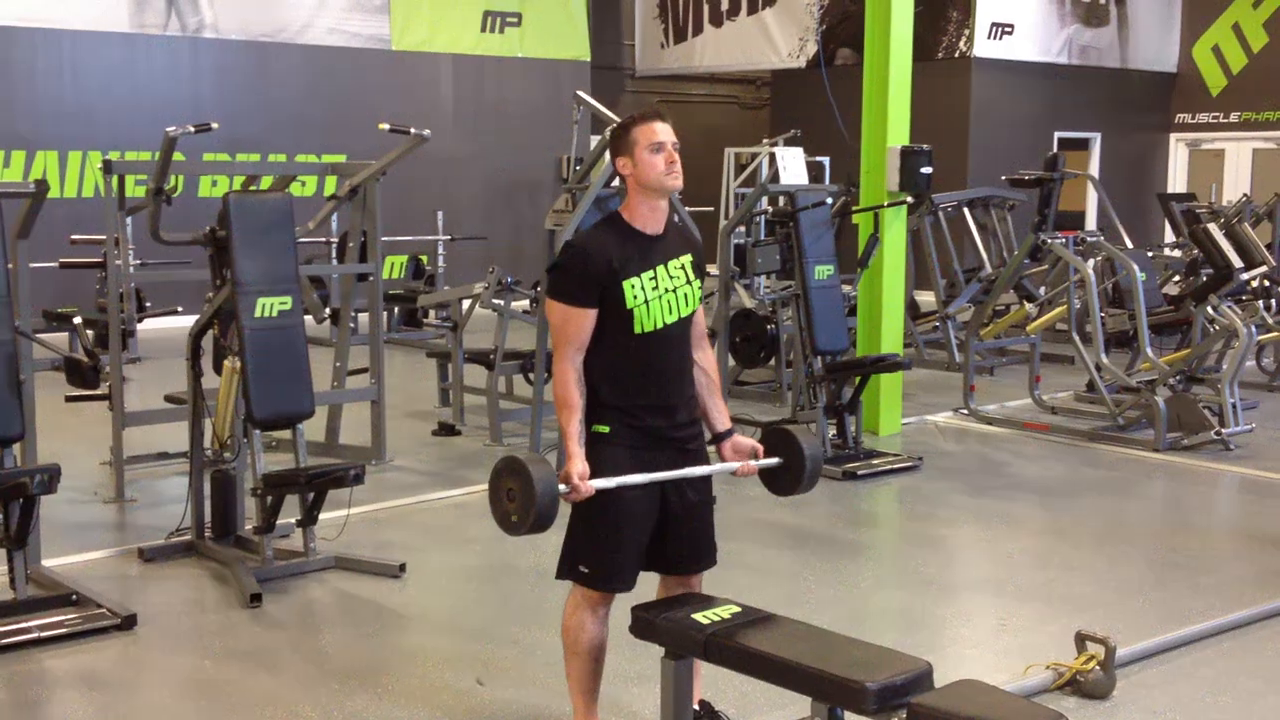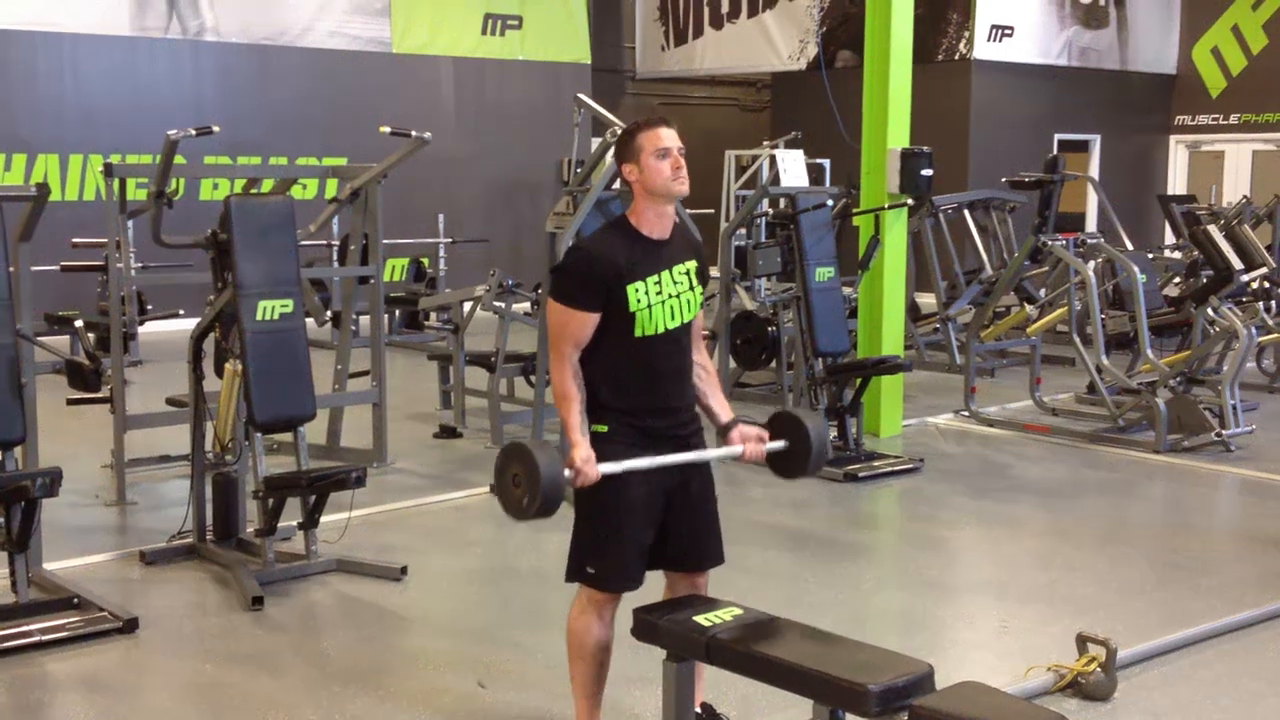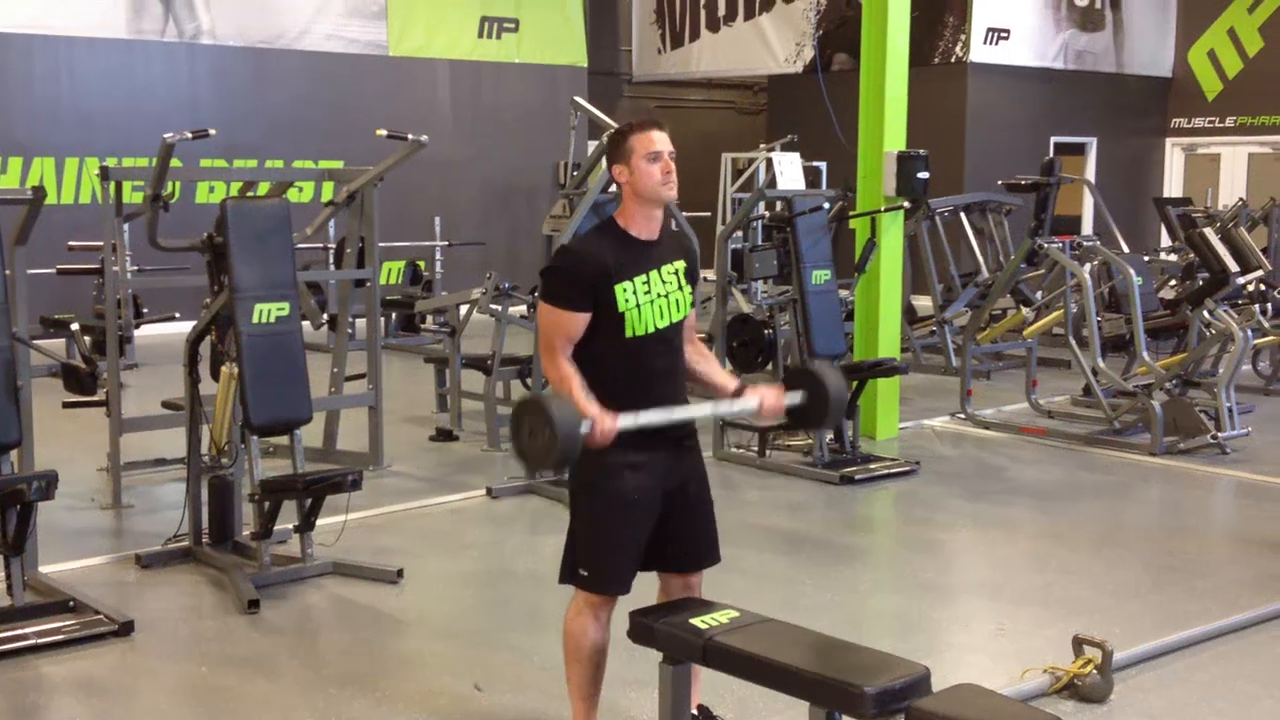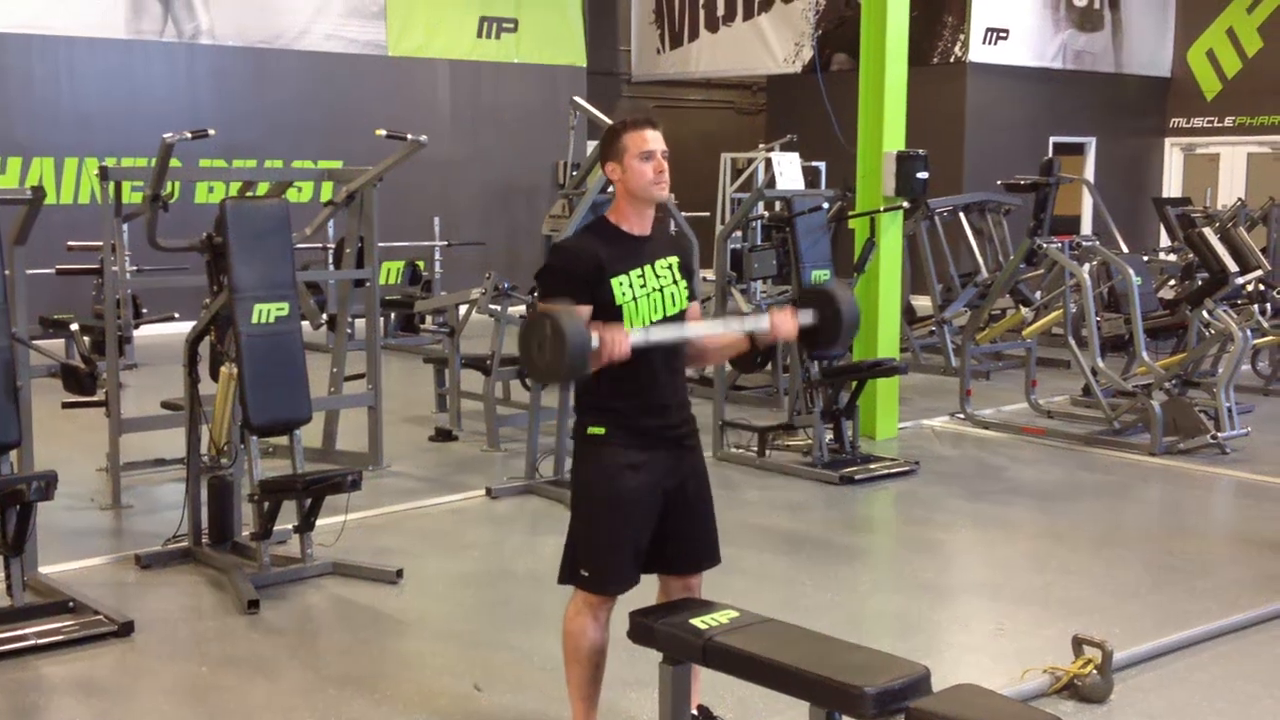
dt=0.2s
person 1, frame 1
left shoulder: (687, 244)
right shoulder: (591, 254)
right elbow: (568, 361)
left wrist: (724, 431)
right wrist: (574, 452)
left hip: (682, 442)
right hip: (617, 446)
left knee: (686, 577)
right knee: (595, 588)
person 1, frame 2
left shoulder: (690, 248)
right shoulder: (596, 256)
right elbow: (564, 358)
left wrist: (728, 422)
right wrist: (578, 441)
left hip: (682, 441)
right hip: (617, 446)
left knee: (691, 575)
right knee: (602, 589)
person 1, frame 3
left shoulder: (681, 249)
right shoulder: (585, 258)
right elbow: (555, 354)
left wrist: (739, 389)
right wrist: (590, 411)
left hip: (676, 439)
right hip: (615, 448)
left knee: (686, 577)
right knee: (597, 591)
person 1, frame 4
left shoulder: (675, 249)
right shoulder: (579, 256)
left wrist: (756, 336)
right wrist: (599, 347)
left hip: (679, 439)
right hip: (612, 446)
left knee: (686, 578)
right knee: (596, 592)
